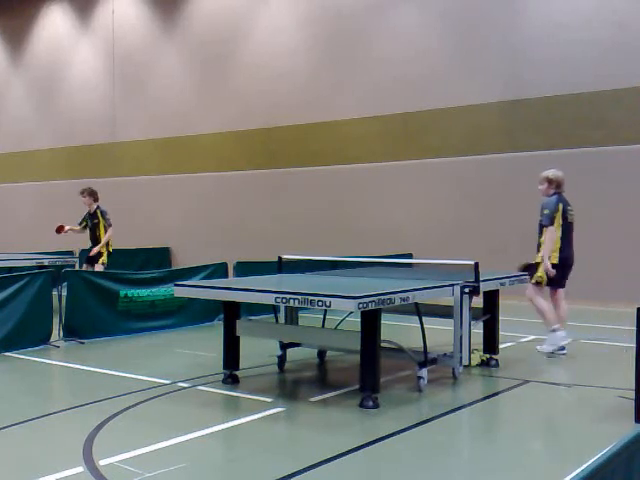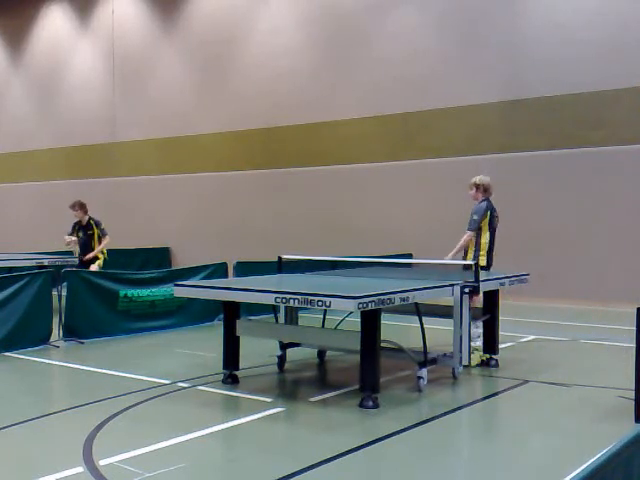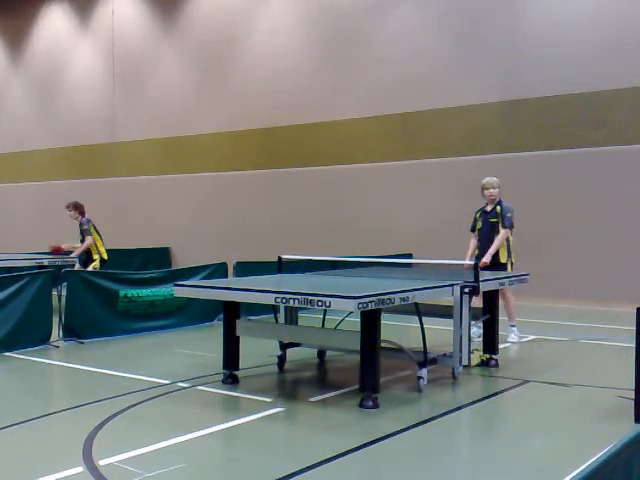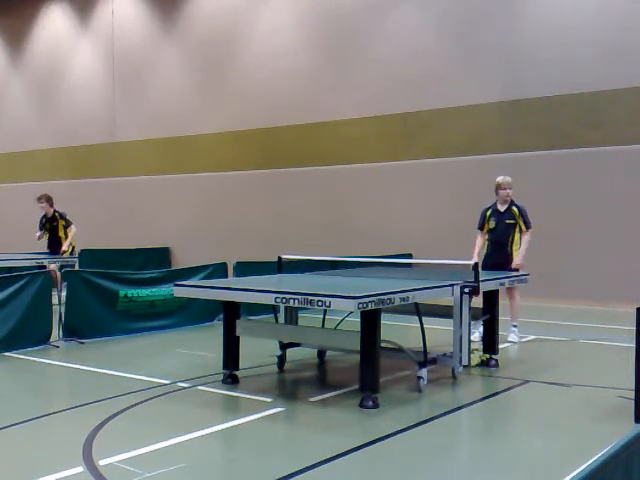
dt=1s
person 1, frame 1
left shoulder: (550, 203)
right shoulder: (565, 203)
left elbow: (551, 232)
left wrist: (545, 258)
right wrist: (542, 255)
left hip: (552, 258)
right hip: (566, 258)
left knee: (533, 293)
right knee: (557, 297)
left ankle: (557, 332)
right ankle: (557, 340)
person 1, frame 2
left shoulder: (481, 208)
right shoulder: (491, 208)
left elbow: (470, 235)
left wrist: (451, 255)
left hip: (478, 259)
right hip: (484, 258)
left knee: (478, 296)
right knee: (470, 294)
right ankle: (476, 331)
person 1, frame 3
left shoulder: (505, 209)
right shoulder: (479, 213)
left elbow: (504, 233)
right elbow: (474, 237)
left wrist: (489, 254)
right wrist: (468, 258)
left hip: (501, 258)
right hip: (481, 259)
left knee: (504, 291)
left ankle: (513, 328)
right ankle: (479, 326)
person 1, frame 4
left shoulder: (519, 210)
right shoulder: (487, 211)
left elbow: (526, 234)
right elbow: (481, 235)
left wrist: (520, 256)
right wrist: (475, 256)
left hip: (511, 259)
right hip: (490, 258)
left knee: (512, 290)
left ankle: (514, 328)
right ankle: (480, 326)
